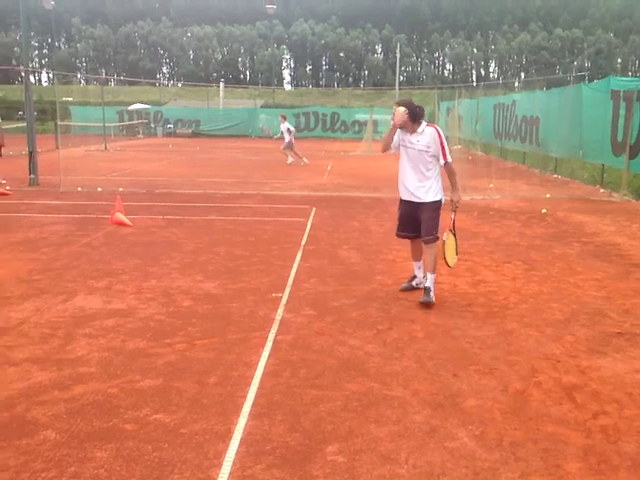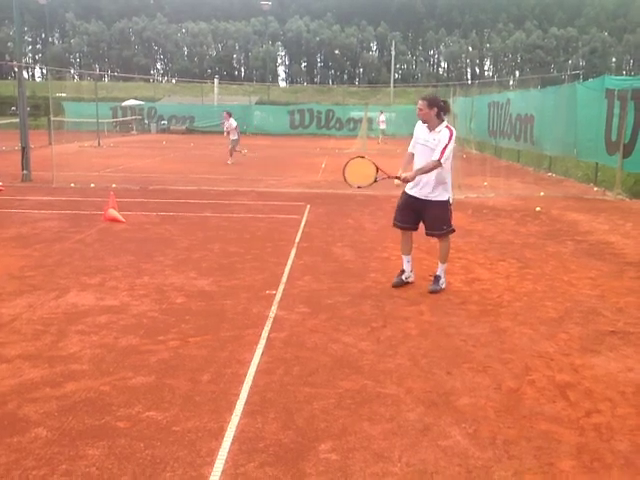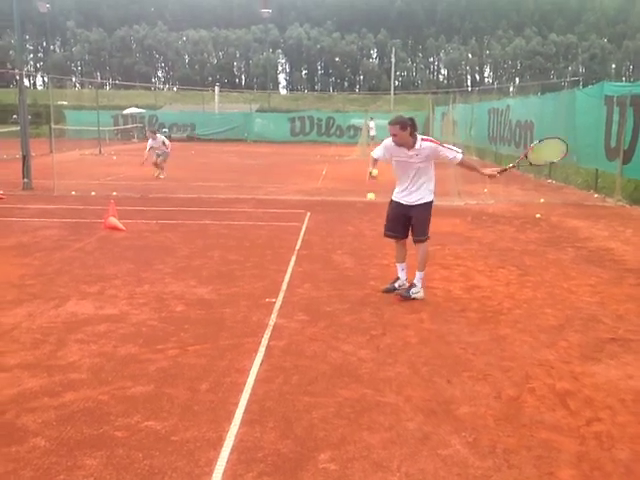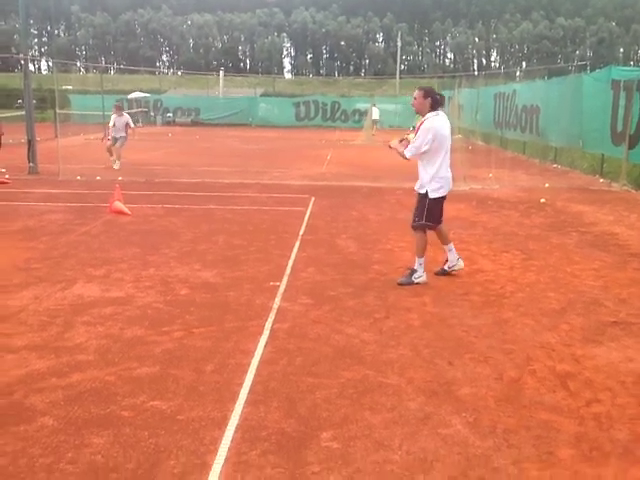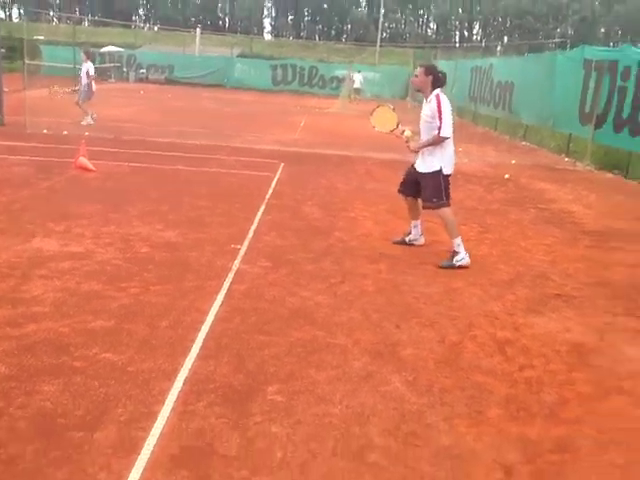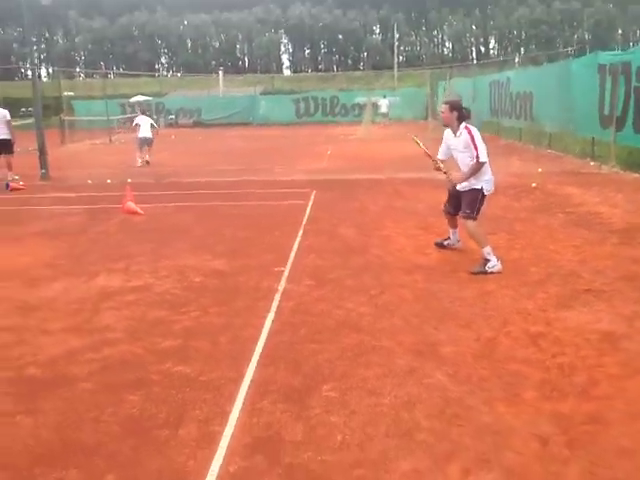
dt=0.7s
person 1, frame 1
left shoulder: (432, 132)
right shoulder: (400, 132)
left elbow: (446, 162)
right elbow: (384, 148)
left wrist: (455, 190)
right wrist: (395, 126)
left hip: (430, 196)
right hip: (408, 195)
left knee: (429, 240)
right knee: (413, 238)
left ankle: (429, 287)
right ankle: (419, 277)
person 1, frame 2
left shoulder: (448, 133)
right shoulder: (419, 127)
left elbow: (437, 162)
left wrist: (414, 173)
right wrist: (404, 172)
left hip: (437, 194)
right hip: (413, 190)
left knee: (442, 235)
right knee: (405, 229)
left ankle: (440, 276)
right ankle: (407, 272)
person 1, frame 3
left shoulder: (429, 146)
right shoulder: (389, 144)
left elbow: (458, 158)
right elbow: (375, 154)
left wrist: (482, 171)
right wrist: (372, 168)
left hip: (422, 199)
right hip: (400, 198)
left knee: (420, 240)
right knee: (399, 238)
left ankle: (417, 285)
right ankle: (401, 279)
person 1, frame 4
left shoulder: (427, 123)
right shoulder: (440, 118)
left elbow: (408, 154)
left wrist: (396, 145)
right wrist: (408, 142)
left hip: (431, 184)
right hip: (438, 181)
left knee: (419, 226)
right knee: (435, 223)
left ankle: (418, 272)
right ankle: (454, 260)
person 1, frame 5
left shoulder: (439, 100)
right shoulder: (428, 100)
left elbow: (444, 134)
left wrist: (419, 145)
right wrist: (412, 135)
left hip: (437, 164)
right hip: (424, 161)
left knee: (440, 206)
right knee: (409, 194)
left ankle: (460, 254)
right ankle: (415, 235)
person 1, frame 6
left shoulder: (469, 133)
right shoulder: (447, 134)
left elbow: (481, 162)
right elbow: (443, 157)
left wrist: (462, 177)
left hip: (478, 183)
right hip: (463, 182)
left knee: (468, 221)
right knee: (449, 211)
left ankle: (492, 261)
right ankle: (454, 240)
